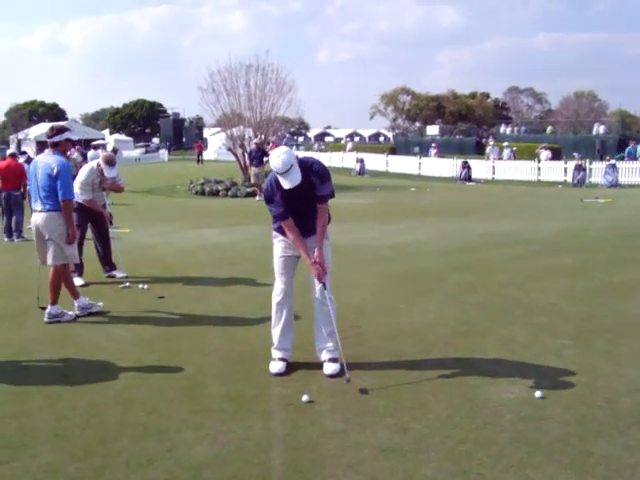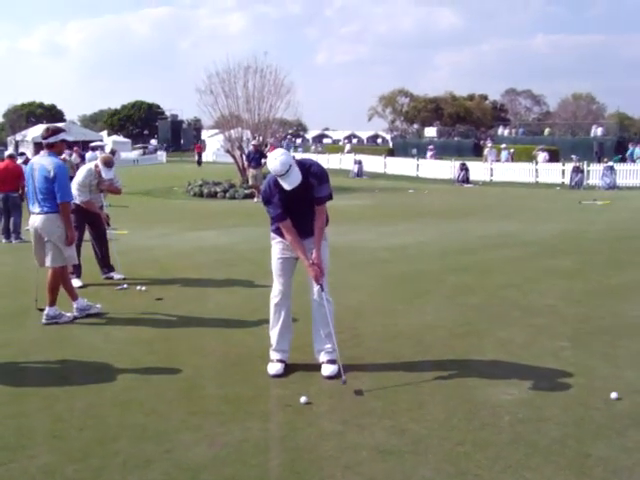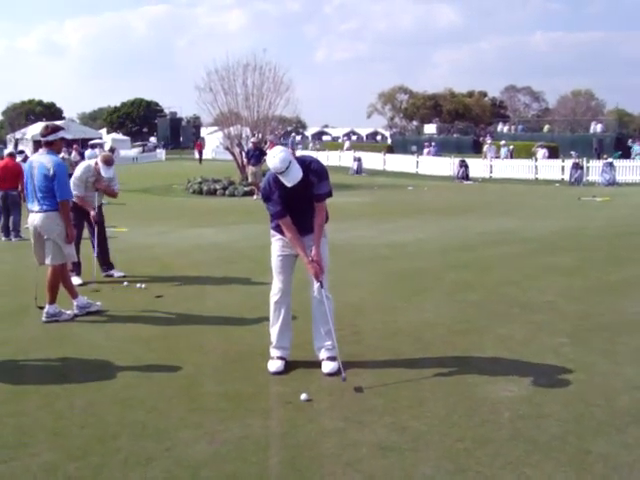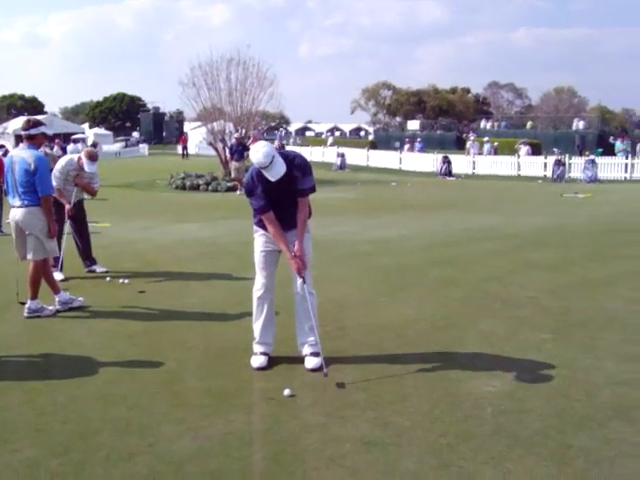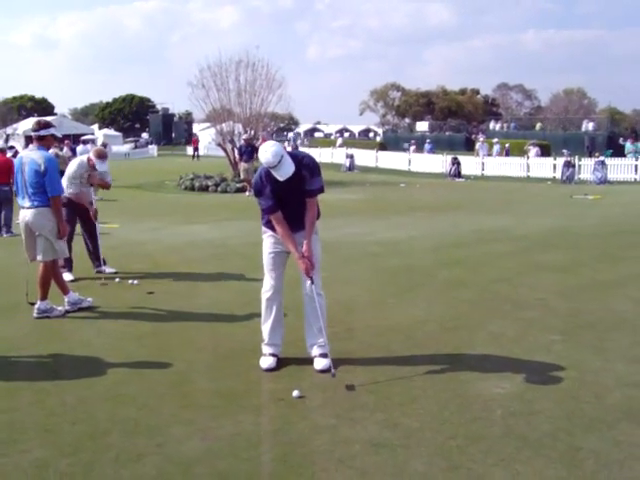
dt=0.3s
person 1, frame 1
left shoulder: (317, 170)
right shoulder: (271, 188)
left elbow: (322, 211)
right elbow: (289, 228)
left wrist: (318, 250)
right wrist: (309, 262)
left hip: (316, 235)
right hip: (285, 238)
left knee: (322, 292)
right knee: (282, 292)
left ankle: (329, 352)
right ankle: (280, 352)
person 1, frame 2
left shoulder: (316, 172)
right shoulder: (270, 189)
left elbow: (320, 213)
right elbow: (288, 230)
left wrist: (316, 251)
right wrist: (307, 263)
left hip: (314, 237)
right hip: (283, 240)
left knee: (320, 294)
right knee: (280, 294)
left ankle: (326, 354)
right ankle: (278, 354)
person 1, frame 3
left shoulder: (315, 168)
right shoulder: (269, 186)
left elbow: (320, 209)
right elbow: (287, 227)
left wrist: (316, 248)
right wrist: (306, 260)
left hip: (314, 234)
right hip: (283, 237)
left knee: (321, 291)
right knee: (280, 291)
left ankle: (327, 351)
right ankle: (279, 351)
person 1, frame 4
left shoulder: (299, 164)
right shoulder: (252, 181)
left elbow: (303, 204)
right elbow: (270, 222)
left wrist: (299, 243)
right wrist: (289, 256)
left hip: (297, 229)
right hip: (266, 233)
left knee: (304, 286)
right knee: (263, 287)
left ankle: (310, 346)
right ankle: (262, 347)
person 1, frame 5
left shoulder: (307, 164)
right shoulder: (261, 181)
left elbow: (311, 205)
right elbow: (278, 221)
left wrist: (307, 244)
right wrist: (297, 256)
left hip: (305, 231)
right hip: (275, 234)
left knee: (313, 288)
right knee: (271, 289)
left ankle: (319, 348)
right ankle: (270, 348)
person 2, frame 1
left shoulder: (35, 162)
right shoulder: (61, 164)
left elbow: (32, 192)
right elbow: (65, 200)
right wrist: (71, 227)
left hip: (37, 216)
right hip: (54, 217)
left knee: (62, 262)
right knee: (58, 264)
left ankle: (80, 303)
right ankle: (53, 310)
person 2, frame 2
left shoulder: (31, 164)
right shoulder: (57, 166)
left elbow: (29, 195)
right elbow: (63, 202)
right wrist: (70, 229)
left hip: (35, 219)
right hip: (52, 219)
left knee: (60, 264)
right knee: (57, 266)
left ankle: (78, 304)
right ankle: (51, 312)
person 2, frame 3
left shoulder: (30, 162)
right shoulder: (56, 163)
left elbow: (28, 193)
right elbow: (63, 200)
right wrist: (69, 226)
left hip: (34, 217)
right hip: (52, 217)
left knee: (60, 262)
right knee: (56, 264)
left ankle: (79, 302)
right ankle: (51, 309)
person 2, frame 4
left shoulder: (10, 157)
right shoulder: (38, 158)
left elbow: (8, 189)
right elbow: (44, 195)
right wrist: (51, 221)
left hip: (15, 212)
right hip: (34, 212)
left knee: (42, 258)
right knee: (38, 259)
left ankle: (61, 298)
right ankle: (32, 305)
person 2, frame 5
left shoulder: (20, 158)
right shoulder: (47, 159)
left elbow: (18, 189)
right elbow: (54, 196)
right wrist: (61, 222)
left hip: (25, 213)
right hip: (43, 213)
left knee: (51, 258)
right knee: (48, 260)
left ankle: (70, 298)
right ankle: (42, 305)
person 3, frame 1
left shoulder: (112, 170)
right shoulder: (87, 173)
left elbow: (121, 188)
right elbow: (86, 199)
left wrist: (109, 186)
right wrist: (104, 211)
left hip: (99, 205)
right hip: (81, 205)
left knee: (103, 237)
right knee: (78, 239)
left ankle: (109, 269)
right ankle: (77, 274)
person 3, frame 2
left shoulder: (109, 172)
right shoulder: (84, 174)
left elbow: (118, 190)
right elbow: (83, 200)
left wrist: (107, 187)
right wrist: (100, 213)
left hip: (96, 207)
right hip: (78, 207)
left knee: (101, 239)
right knee: (76, 241)
left ankle: (107, 270)
right ankle: (75, 276)
person 3, frame 3
left shoulder: (109, 172)
right shoulder: (83, 170)
left elbow: (115, 194)
right elbow: (78, 195)
left wrist: (103, 187)
right wrist: (90, 211)
left hip: (95, 205)
right hip: (77, 205)
left knee: (101, 236)
right knee: (75, 239)
left ankle: (108, 268)
right ankle: (75, 273)
person 3, frame 4
left shoulder: (92, 169)
right shoulder: (65, 163)
left elbow: (94, 192)
right elbow: (56, 187)
left wrist: (83, 183)
right wrist: (66, 204)
left hip: (76, 201)
right hip: (57, 200)
left knee: (83, 232)
right knee: (56, 234)
left ankle: (90, 263)
right ankle: (57, 269)
person 3, frame 5
left shoulder: (101, 167)
right shoulder: (76, 166)
left elbow: (108, 185)
right elbow: (73, 193)
left wrist: (98, 181)
right wrist: (89, 207)
left hip: (88, 201)
right hip: (69, 201)
left knee: (93, 233)
right knee: (67, 235)
left ankle: (99, 264)
right ankle: (66, 269)
